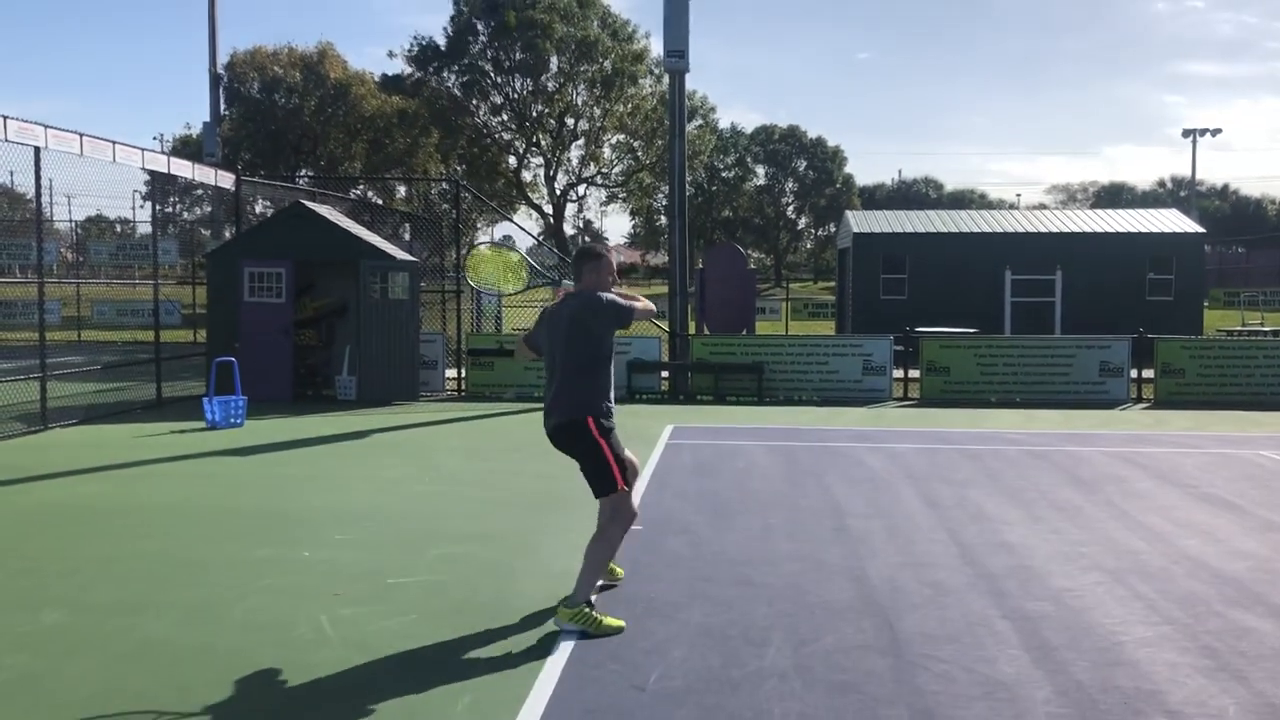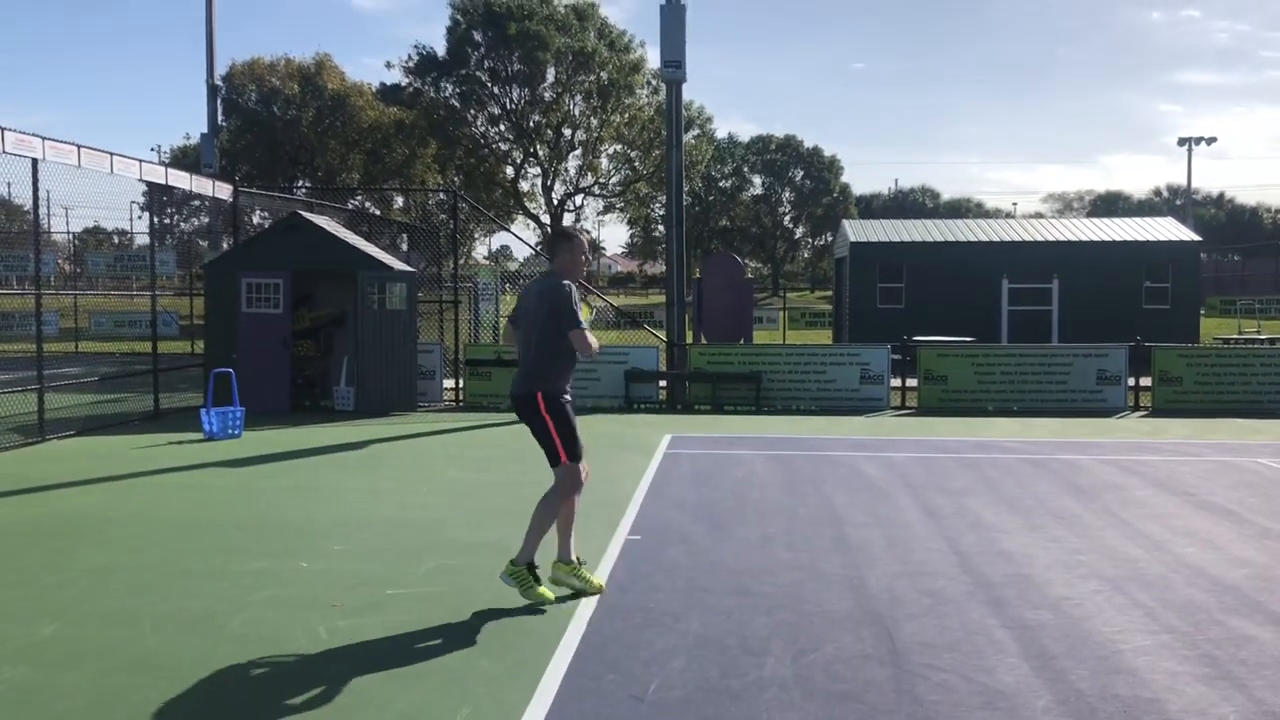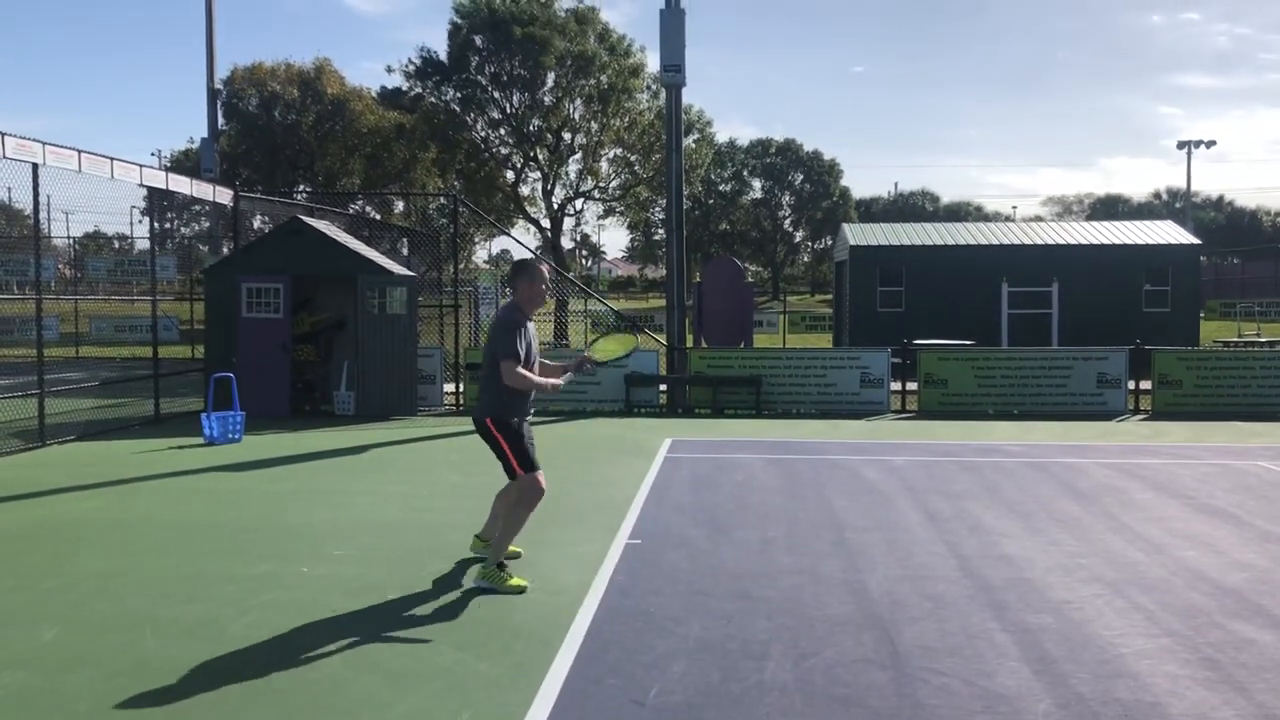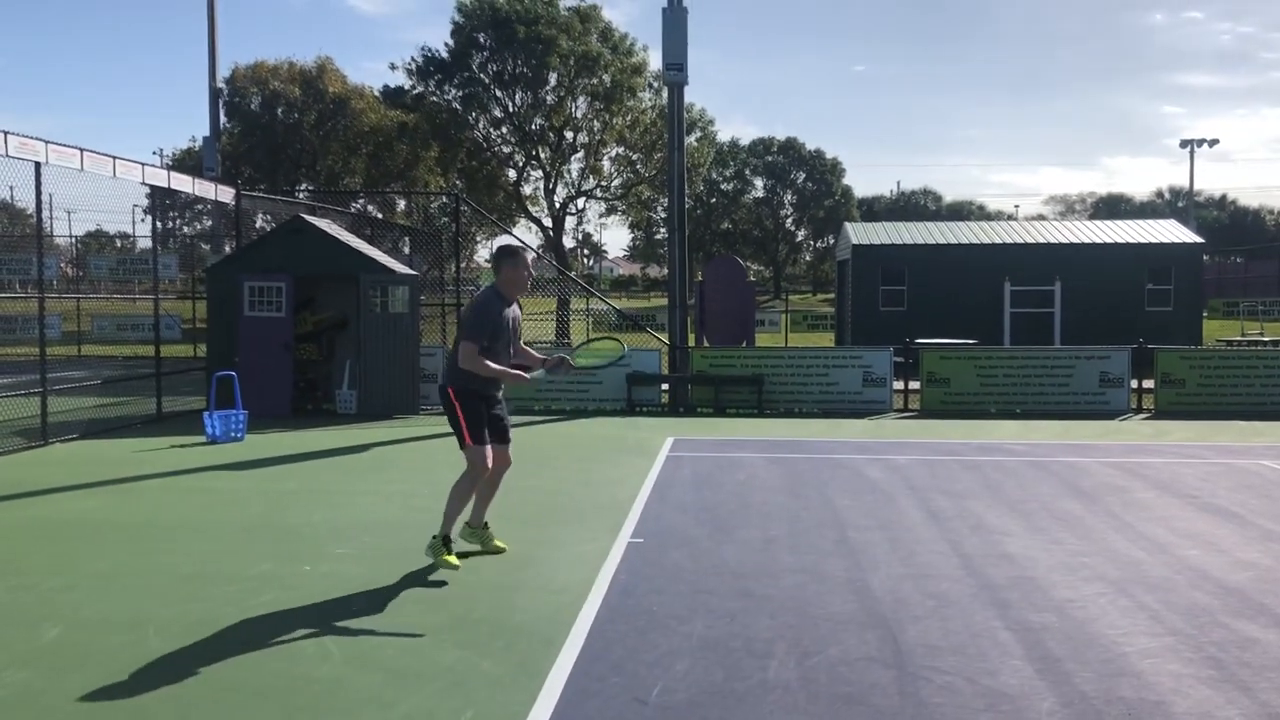
dt=0.3s
person 1, frame 1
left shoulder: (553, 312)
right shoulder: (598, 304)
left elbow: (524, 351)
right elbow: (648, 309)
right wrist: (611, 289)
left hip: (562, 421)
right hip: (584, 419)
left knee: (629, 469)
right knee: (621, 510)
left ankle: (599, 562)
right ankle: (576, 605)
person 1, frame 2
left shoulder: (534, 290)
right shoulder: (562, 290)
left elbow: (508, 337)
right elbow: (585, 348)
right wrist: (593, 343)
left hip: (543, 394)
right hip: (541, 396)
left knee: (576, 477)
right knee: (569, 481)
left ankle: (566, 563)
right ankle: (521, 564)
person 1, frame 3
left shoulder: (521, 320)
right shoulder: (511, 322)
left elbow: (529, 367)
right elbow: (511, 375)
left wrist: (568, 367)
right wrist: (551, 382)
left hip: (512, 415)
right hip: (496, 417)
left knee: (524, 482)
right knee: (533, 488)
left ankle: (486, 538)
right ankle: (491, 568)
person 1, frame 4
left shoulder: (514, 306)
right shoulder: (484, 306)
left elbow: (516, 348)
right elbow: (466, 359)
left wrist: (546, 361)
right wrist: (509, 374)
left hip: (491, 394)
right hip: (463, 392)
left knee: (501, 463)
right knee: (480, 466)
left ankle: (475, 526)
right ankle: (441, 539)
